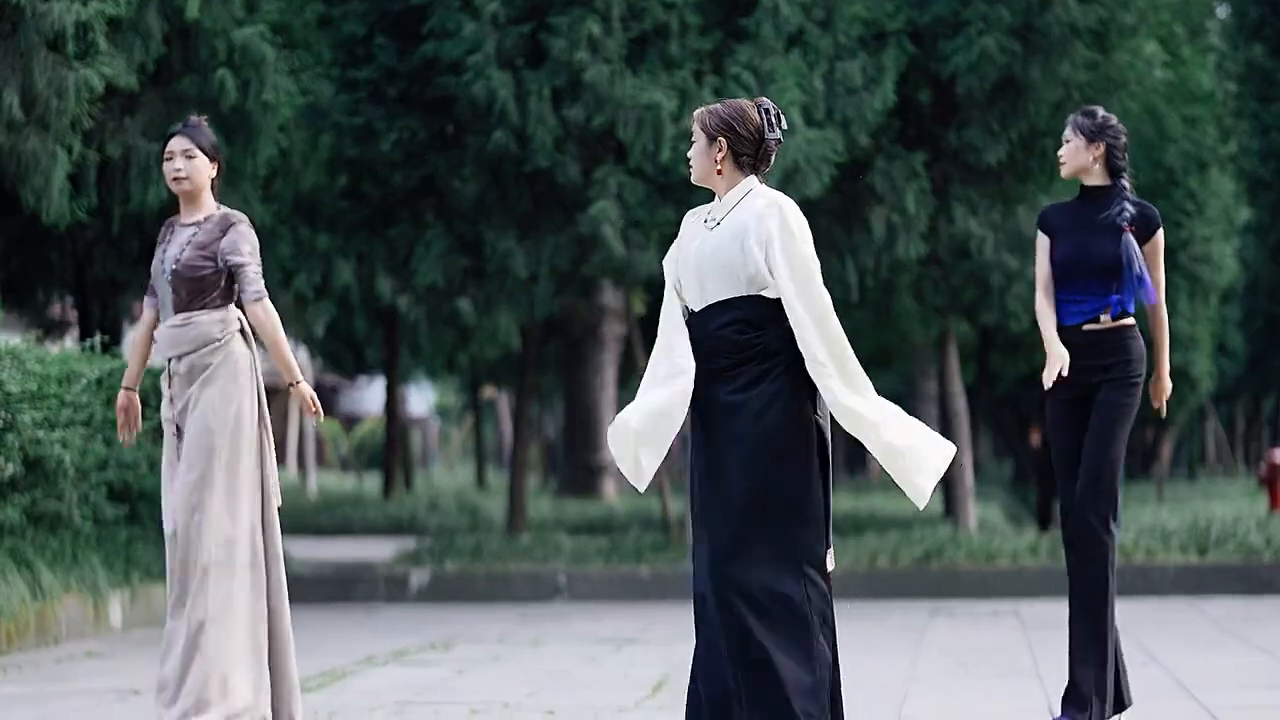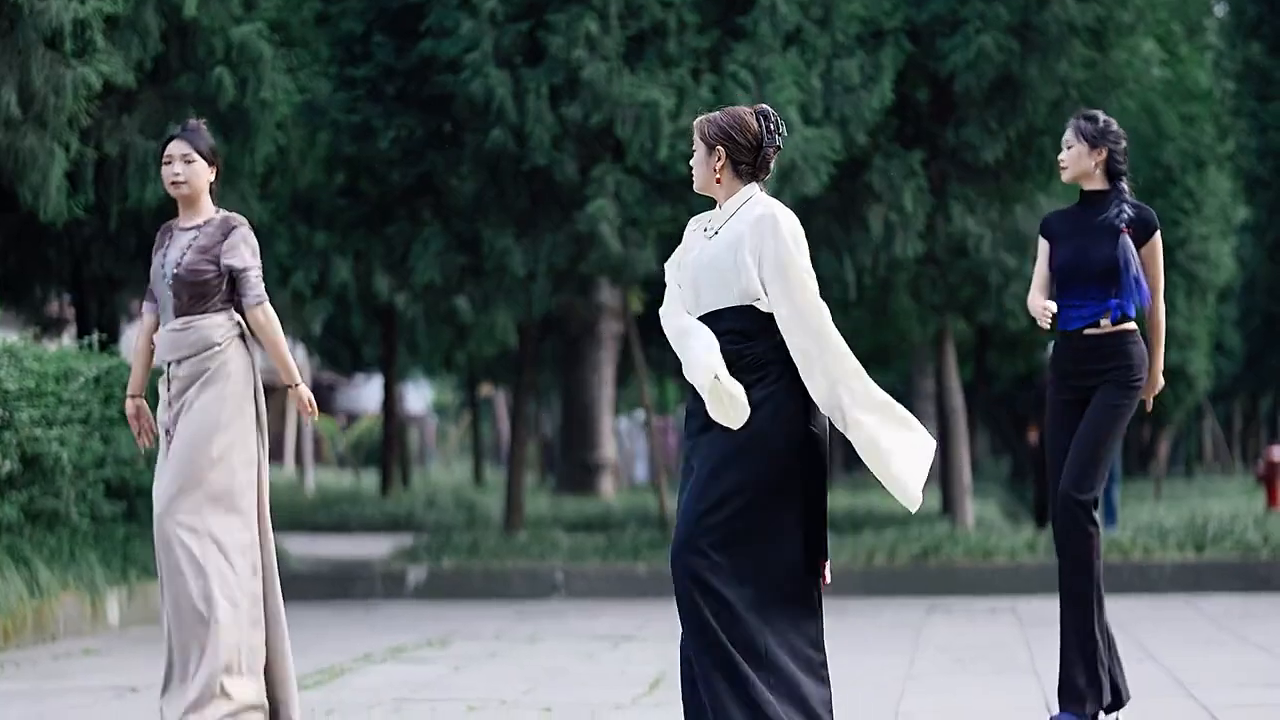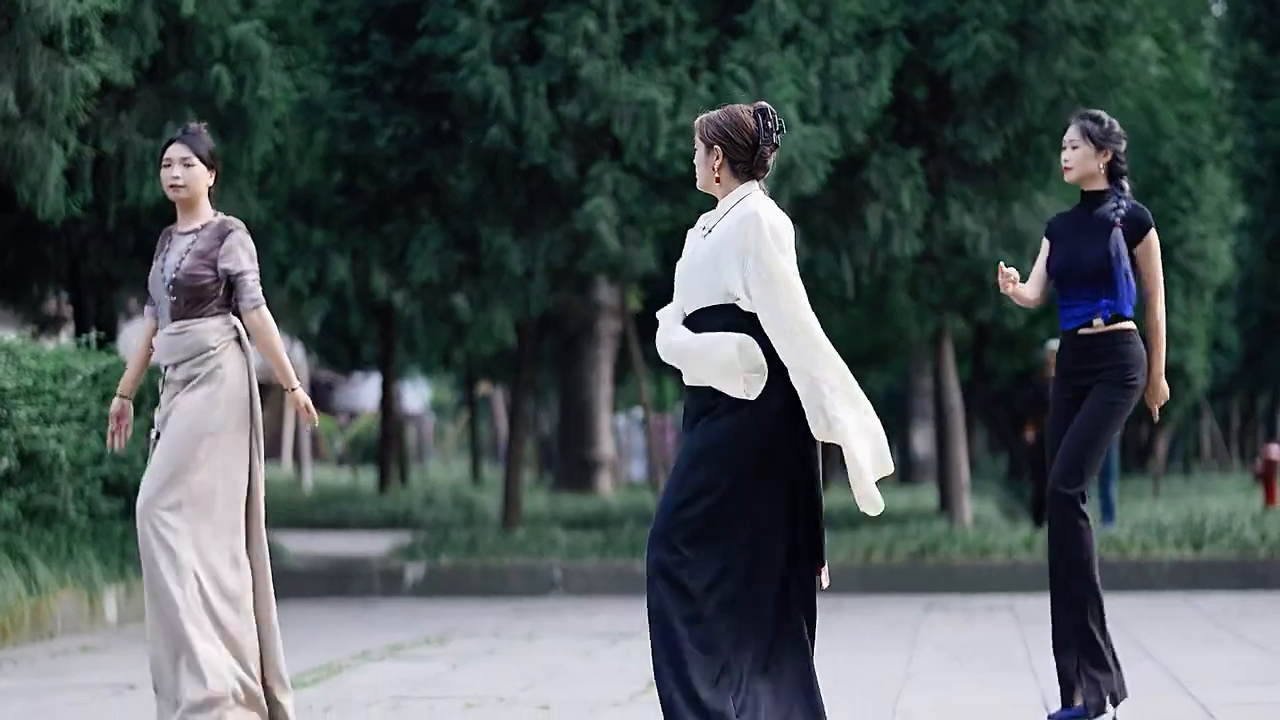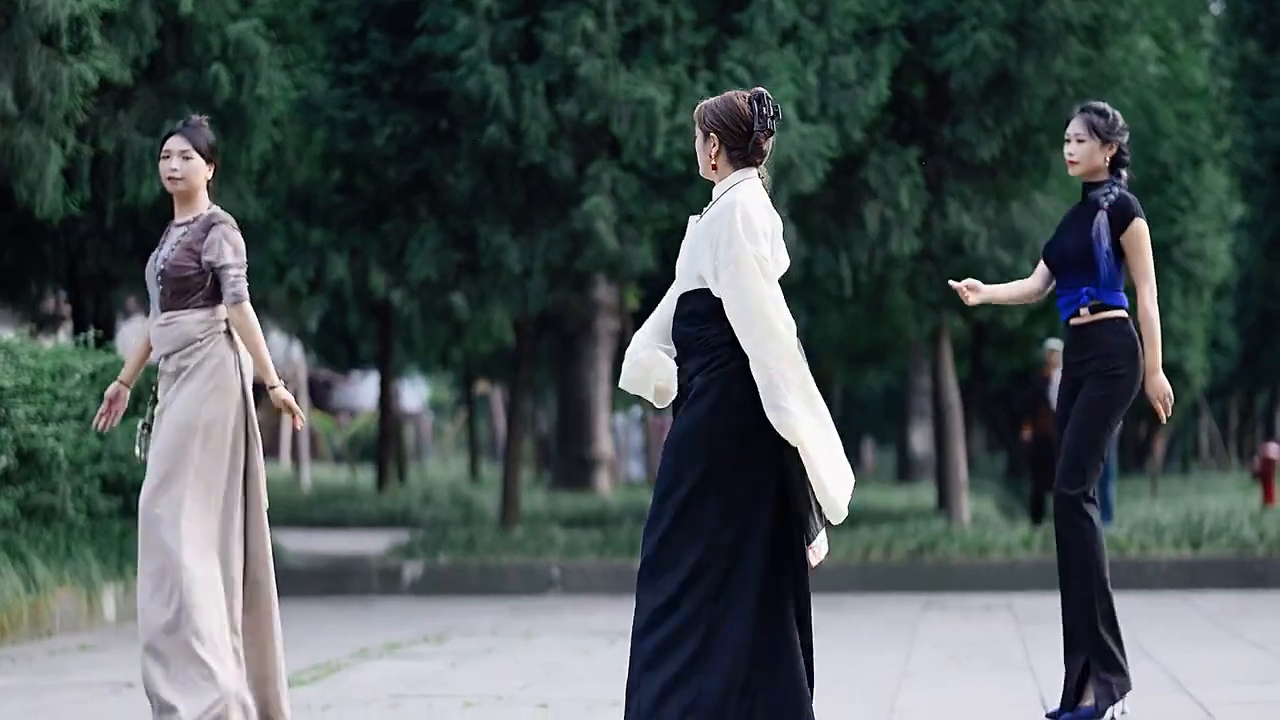
dt=0.1s
person 1, frame 1
left shoulder: (774, 214)
right shoulder: (694, 226)
left elbow: (812, 316)
right elbow: (674, 317)
left wrist: (856, 408)
right wrist: (662, 401)
left hip: (770, 397)
right hip: (717, 401)
left knee: (753, 557)
right knee: (728, 560)
person 1, frame 2
left shoulder: (772, 223)
right shoulder: (698, 232)
left elbow: (807, 325)
right elbow: (677, 311)
left wrist: (851, 411)
right wrist: (711, 374)
left hip: (766, 405)
right hip: (721, 408)
left knee: (702, 550)
right knee: (748, 562)
person 1, frame 3
left shoulder: (757, 223)
right shoulder: (705, 231)
left elbow: (792, 323)
right elbow: (677, 315)
left wrist: (835, 414)
right wrist: (694, 349)
left hip: (752, 402)
right hip: (728, 398)
left knee: (681, 549)
right knee: (753, 556)
person 1, frame 4
left shoulder: (737, 210)
right shoulder: (732, 208)
left elbow: (756, 313)
right elbow: (684, 301)
left wrist: (792, 411)
right wrist: (650, 359)
left hip: (734, 388)
right hip: (719, 380)
left knee: (692, 548)
right knee: (743, 551)
person 2, frame 1
left shoulder: (1139, 215)
right shoulder: (1053, 217)
left elbow: (1158, 299)
right elbow: (1044, 291)
left wrist: (1163, 370)
right wrist: (1051, 348)
left hip: (1117, 362)
right hip: (1068, 367)
left knee: (1091, 502)
right knee: (1073, 507)
person 2, frame 2
left shoulder: (1138, 218)
right shoulder: (1055, 223)
left elbow: (1154, 300)
right elbow: (1038, 290)
left wrist: (1156, 367)
right wrist: (1040, 308)
left hip: (1116, 365)
right hip: (1067, 370)
left knee: (1075, 497)
right knee: (1065, 507)
person 2, frame 3
left shoulder: (1134, 217)
right shoulder: (1060, 225)
left elbow: (1153, 298)
right elbow: (1037, 291)
left wrist: (1155, 374)
right wrist: (1013, 290)
left hip: (1114, 365)
right hip: (1070, 367)
left knee: (1064, 491)
right knee: (1065, 497)
person 2, frame 4
left shoulder: (1122, 205)
right shoulder: (1077, 214)
left elbow: (1146, 292)
right elbow: (1036, 285)
left wrist: (1153, 367)
right wrist: (986, 293)
left hip: (1110, 354)
right hip: (1078, 358)
left knee: (1072, 491)
right knee: (1069, 497)
person 3, frame 1
left shoulder: (232, 227)
right shoulder: (169, 232)
left elbow: (256, 303)
right elbow: (151, 310)
left wrist: (294, 378)
right wrist: (129, 384)
left hip: (221, 372)
right hip: (180, 379)
left knee: (209, 519)
right knee: (197, 519)
person 3, frame 2
left shoulder: (232, 230)
right shoulder: (166, 236)
left elbow: (257, 306)
right elbow: (151, 315)
left wrist: (293, 380)
right wrist: (136, 391)
left hip: (219, 375)
right hip: (179, 382)
left knee: (187, 513)
right knee: (195, 521)
person 3, frame 3
left shoulder: (230, 234)
right shoulder: (167, 240)
left elbow: (255, 310)
right elbow: (156, 320)
left wrist: (290, 383)
right wrist: (125, 393)
left hip: (214, 381)
right hip: (182, 385)
left knee: (168, 511)
right knee: (208, 524)
person 3, frame 4
left shoulder: (218, 227)
right shoulder: (172, 232)
left elbow: (237, 305)
right elbow: (162, 316)
left wrist: (271, 380)
right wrist: (123, 382)
left hip: (207, 371)
right hip: (181, 376)
left knee: (175, 515)
right knee: (205, 521)
